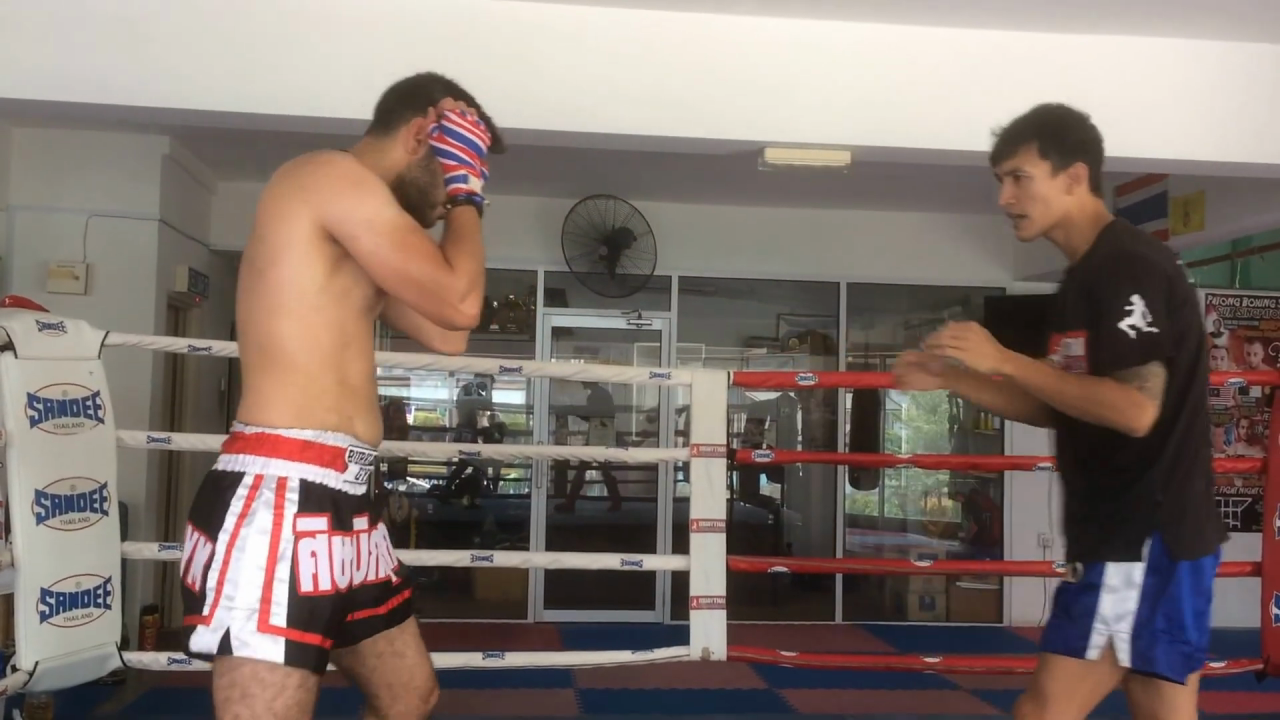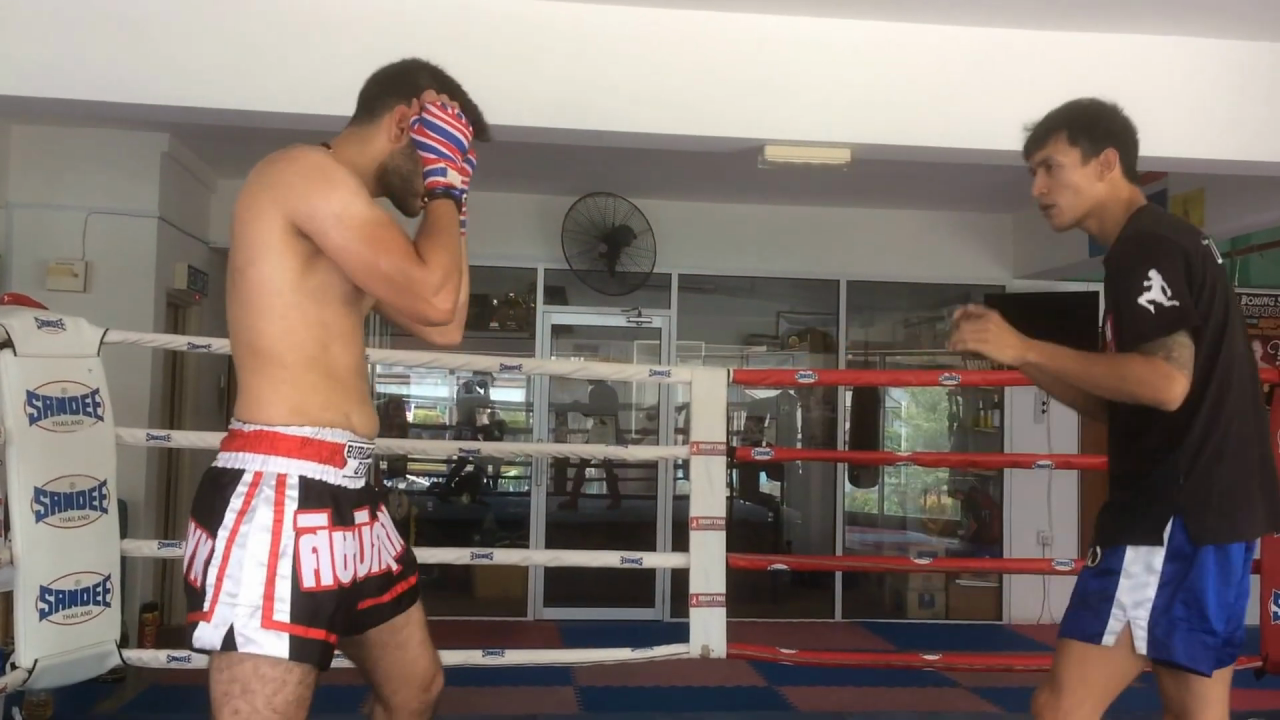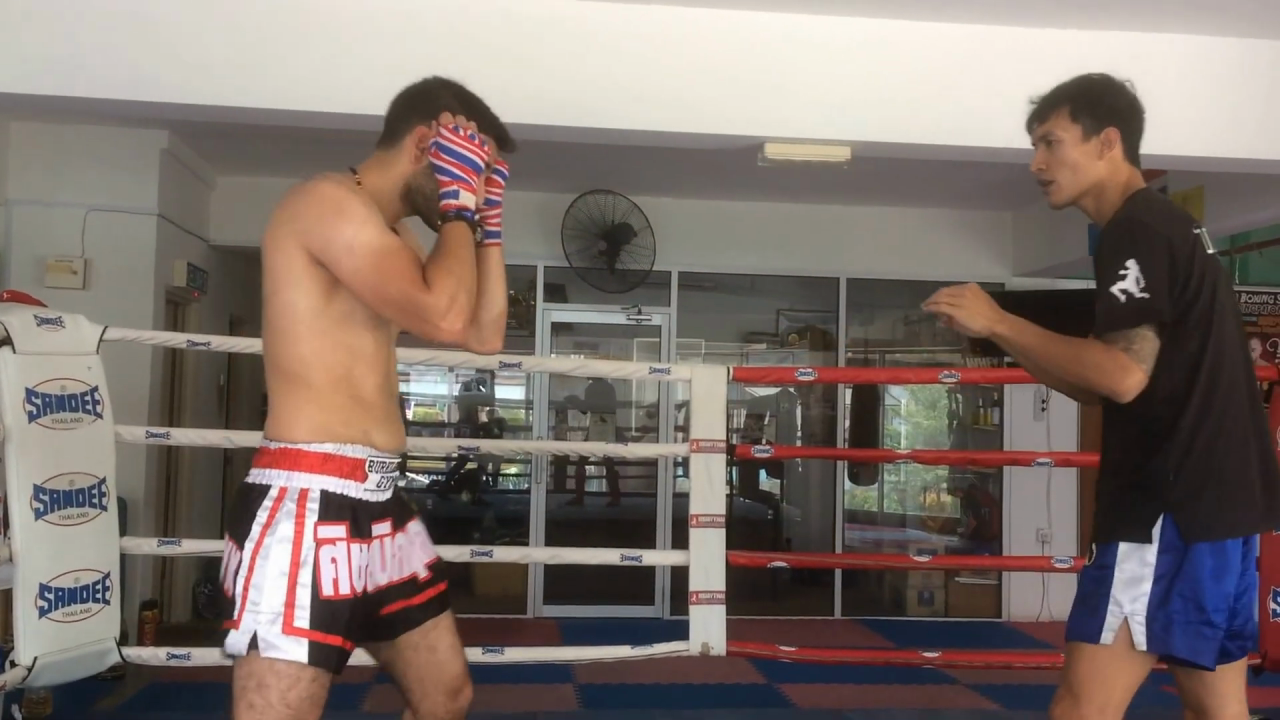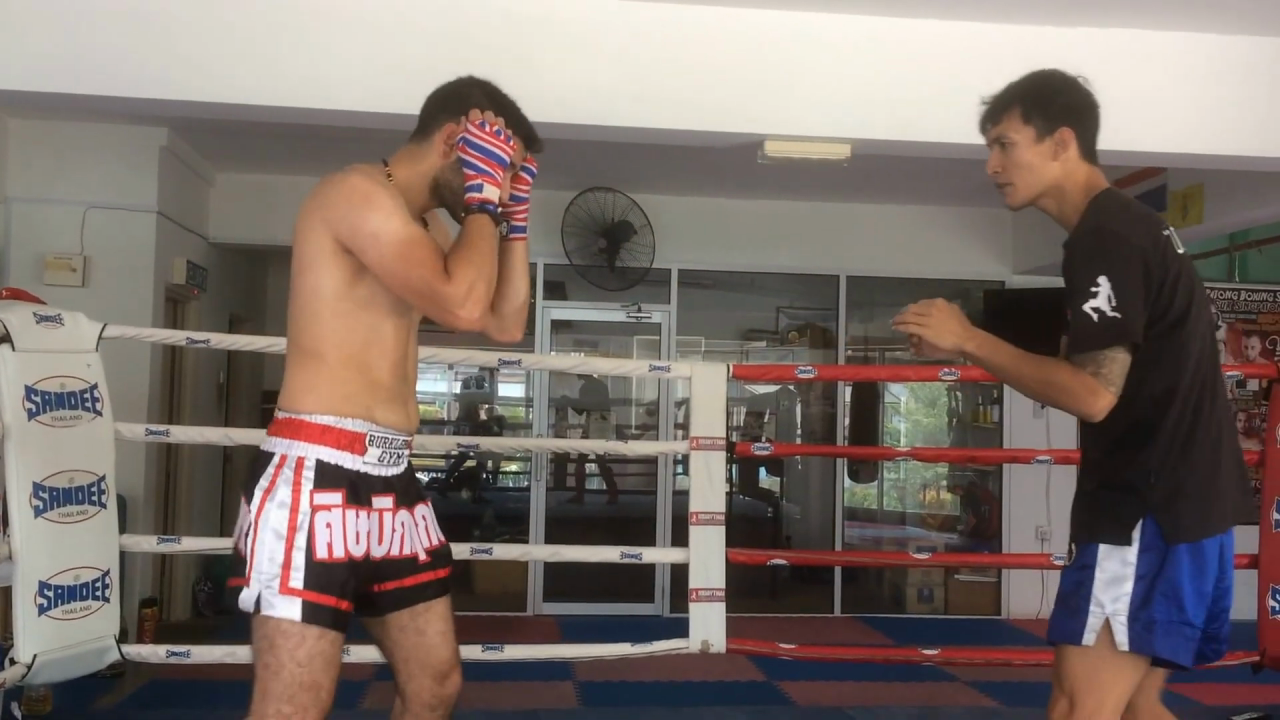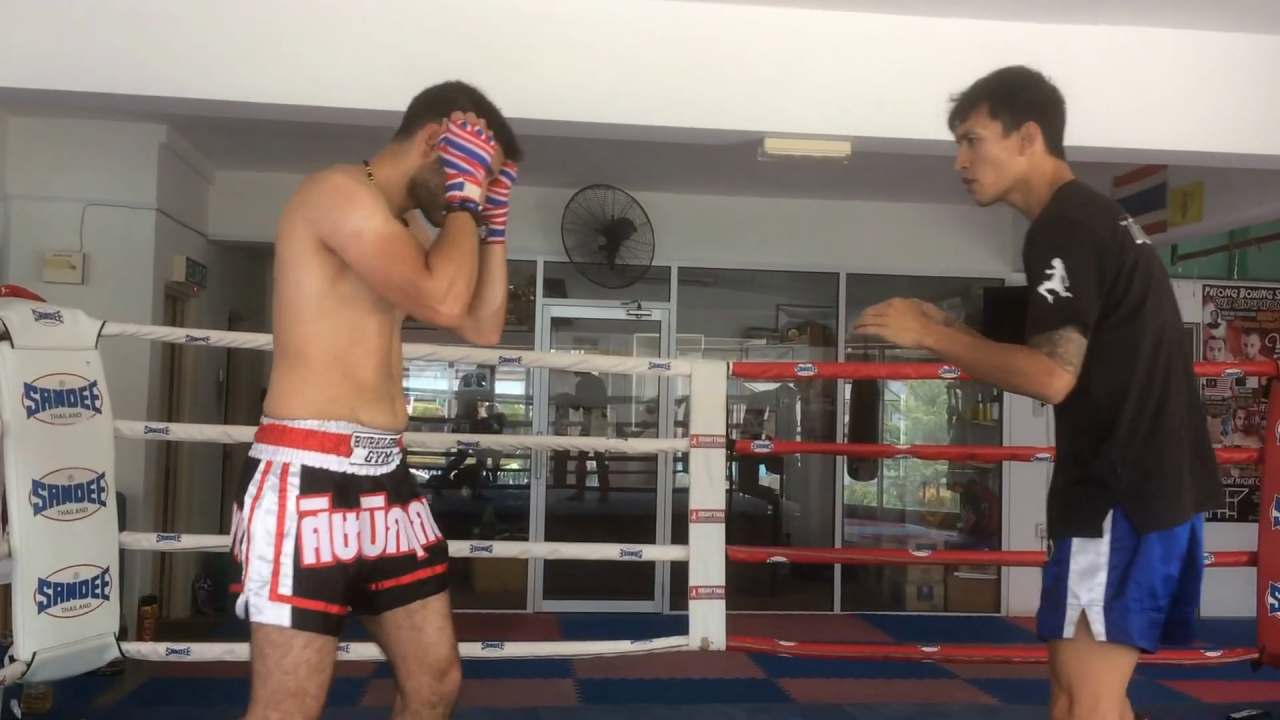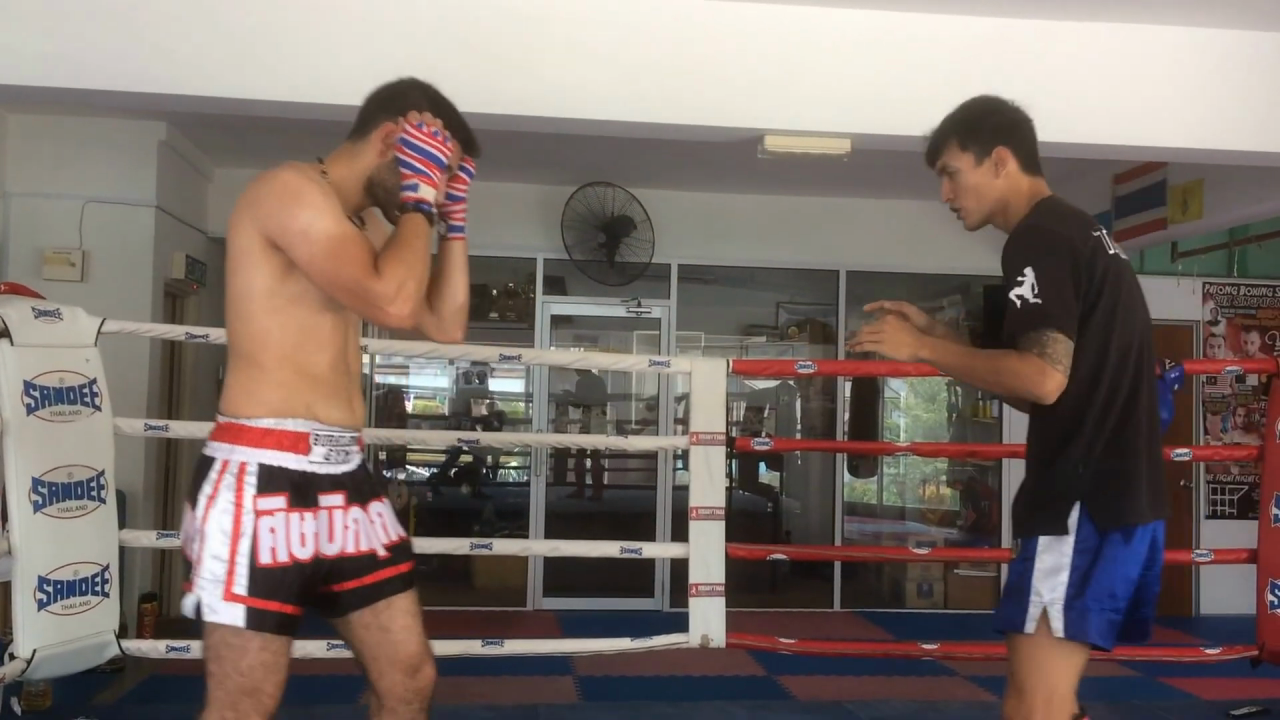
dt=0.2s
person 1, frame 1
left shoulder: (360, 228)
right shoulder: (336, 175)
left elbow: (445, 336)
right elbow: (458, 304)
left wrist: (457, 204)
right wrist: (464, 189)
left hip: (338, 499)
right hip: (280, 495)
person 1, frame 2
left shoulder: (348, 216)
right shoulder: (308, 172)
left elbow: (446, 327)
right elbow: (432, 298)
left wrist: (452, 202)
right wrist: (442, 180)
left hip: (344, 492)
right hip: (282, 491)
person 1, frame 3
left shoulder: (389, 238)
right shoulder: (329, 203)
left elbow: (484, 335)
right elbow: (444, 319)
left wrist: (487, 221)
right wrist: (460, 203)
left hip: (377, 505)
right hip: (307, 501)
person 1, frame 4
left shoulder: (415, 229)
right shoulder: (359, 192)
left elbow: (506, 323)
right elbow: (463, 305)
left wrist: (511, 214)
right wrist: (484, 196)
left hip: (388, 478)
right hip: (316, 473)
person 1, frame 5
left shoulder: (402, 231)
right shoulder: (341, 192)
left elbow: (483, 327)
right elbow: (441, 301)
left wrist: (492, 219)
right wrist: (465, 194)
left hip: (382, 479)
right hip: (306, 477)
person 1, frame 6
left shoulder: (355, 228)
right shoulder: (290, 189)
left elbow: (446, 325)
right elbow: (392, 302)
left wrist: (450, 214)
right wrist: (420, 196)
left hip: (342, 478)
right hip: (265, 476)
person 2, frame 1
left shoulder: (1126, 268)
right shoulder: (1087, 278)
left elbow: (1133, 410)
right elbow: (1055, 408)
left wrist: (1001, 359)
right wrist: (949, 376)
left hip: (1140, 536)
right hip: (1150, 533)
person 2, frame 2
left shoulder: (1147, 246)
right shoulder: (1165, 248)
left elbow: (1163, 382)
right elbow: (1112, 401)
left wrist: (1026, 348)
right wrist: (1017, 357)
left hip: (1172, 514)
right hip: (1210, 513)
person 2, frame 3
left shoulder: (1134, 233)
right shoulder: (1163, 229)
left elbow: (1122, 375)
right elbow: (1105, 377)
left wrist: (1000, 322)
right wrist: (1001, 334)
left hip: (1167, 508)
right hip: (1212, 502)
person 2, frame 4
left shoulder: (1104, 239)
right shoulder: (1127, 230)
left elbow: (1093, 394)
right elbow: (1088, 377)
left wrist: (970, 341)
right wrist: (969, 345)
left hip: (1146, 507)
right hip: (1183, 500)
person 2, frame 5
left shoulder: (1062, 228)
right shoulder: (1100, 221)
left elbow: (1051, 377)
left wrist: (927, 336)
right wrist: (947, 327)
left hip: (1122, 497)
right hip: (1158, 490)
person 2, frame 6
left shoulder: (1038, 242)
right shoulder: (1078, 236)
left elbow: (1041, 379)
left wrist: (923, 350)
right wrist: (934, 335)
left hip: (1082, 503)
right hip: (1119, 498)
